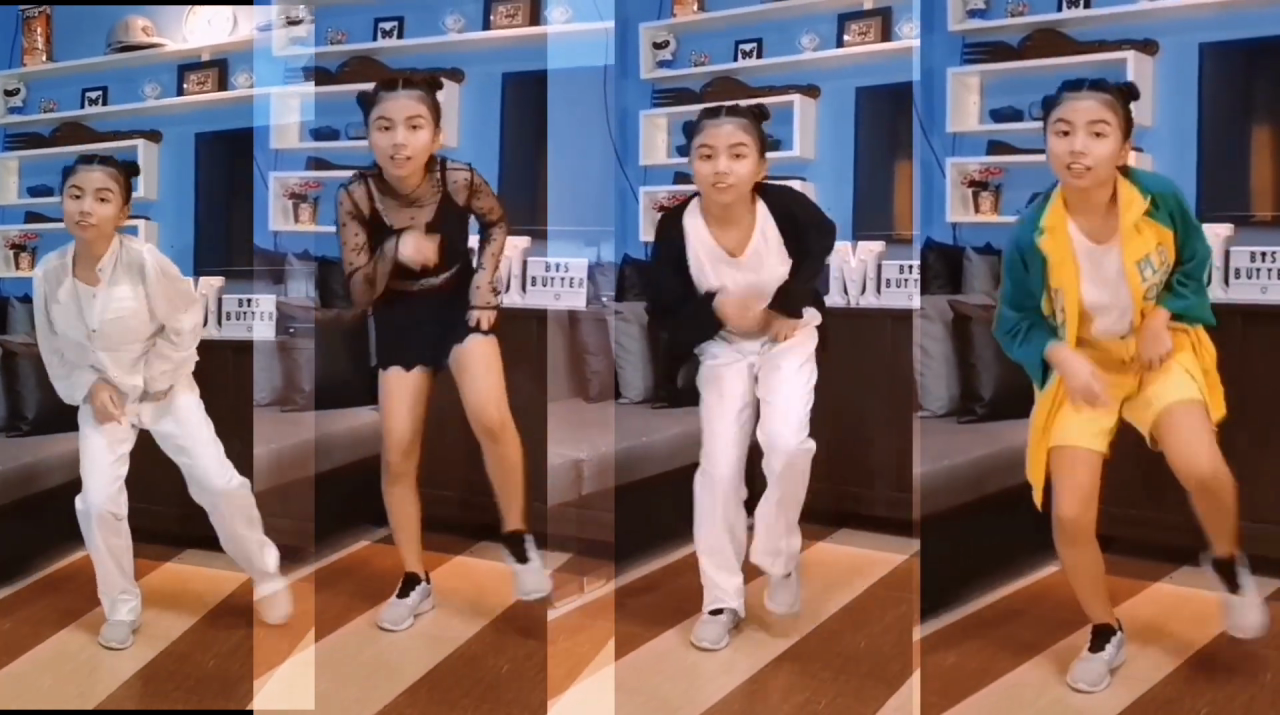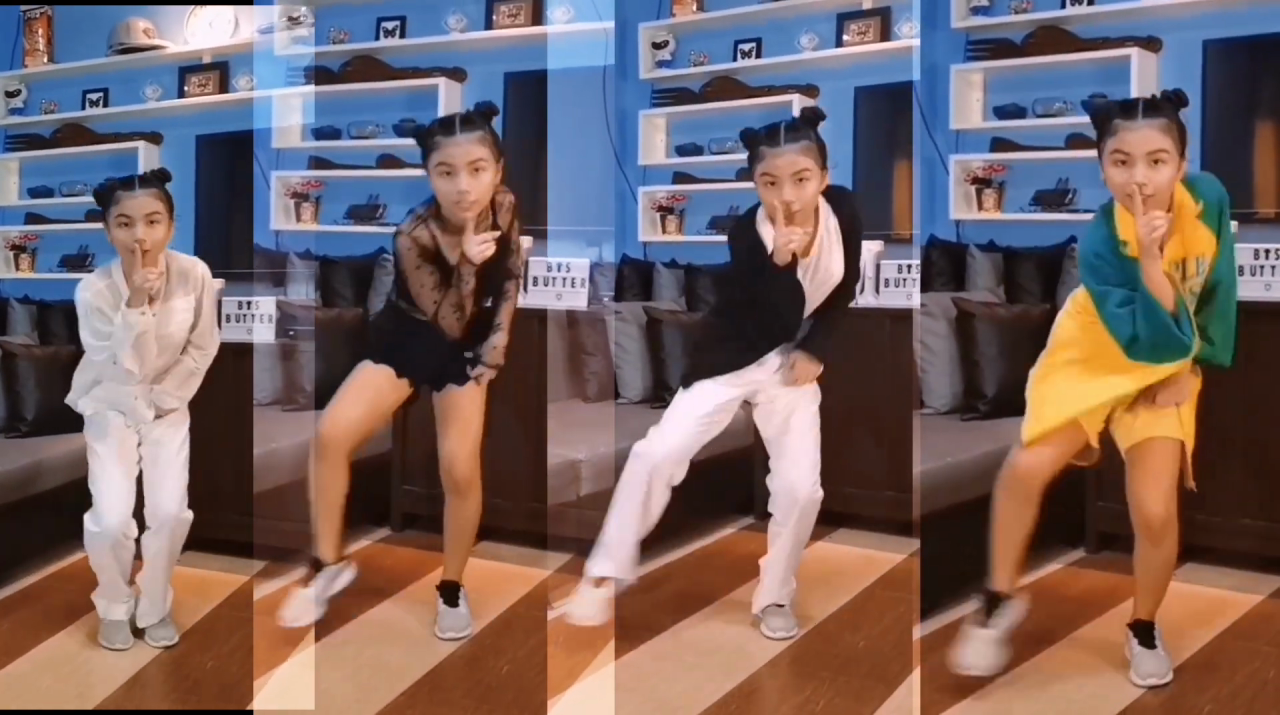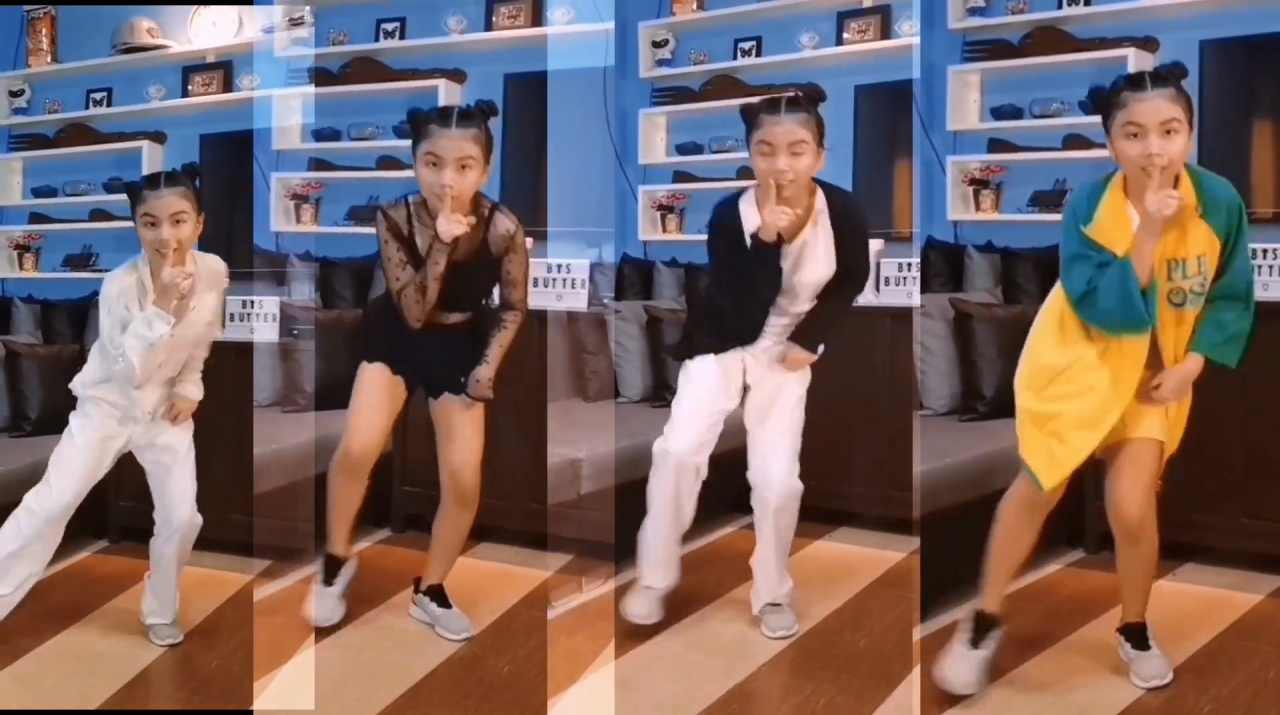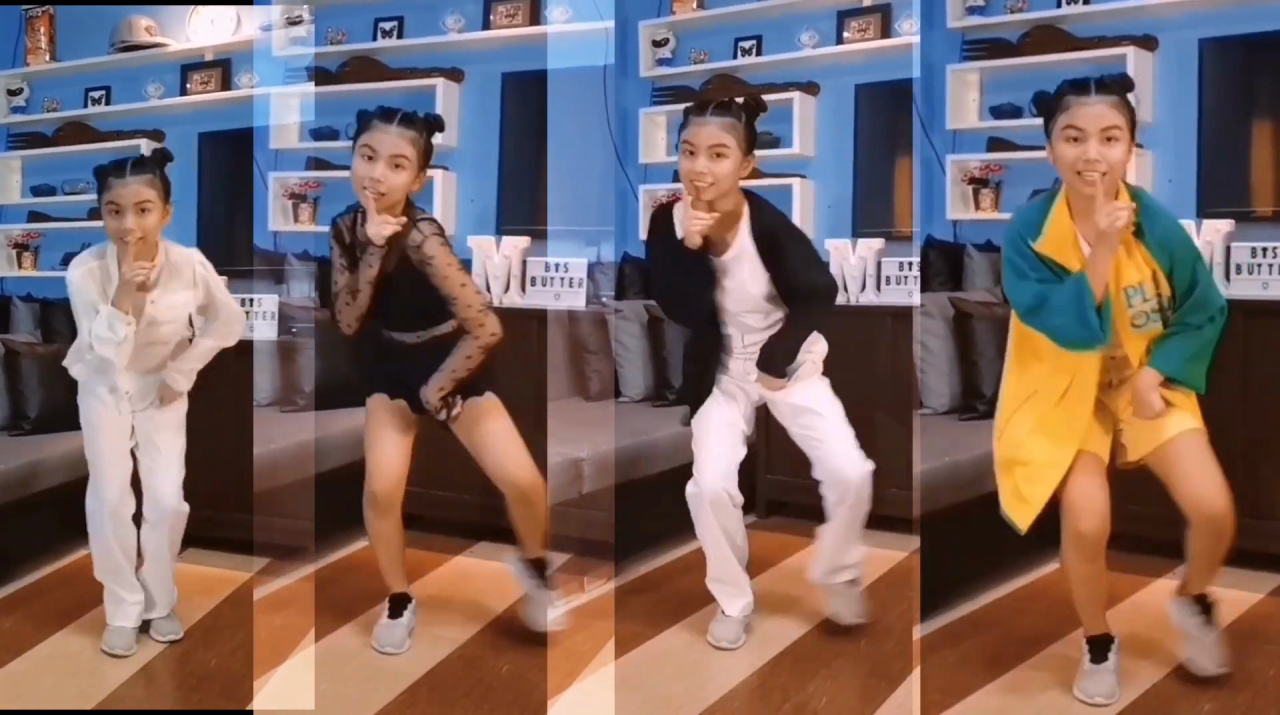
dt=0.5s
person 1, frame 1
left shoulder: (1161, 200)
right shoulder: (1033, 230)
left elbow: (1192, 263)
right elbow: (1015, 323)
left wrist: (1162, 322)
right wrist: (1065, 362)
left hip: (1160, 350)
right hip: (1082, 369)
left knee: (1204, 472)
right knee: (1073, 514)
left ankle: (1228, 563)
right ankle: (1104, 632)
person 1, frame 2
left shoulder: (1206, 196)
right shoulder: (1099, 238)
left elbow: (1218, 283)
right elbow: (1145, 340)
left wrist: (1195, 363)
right wrist: (1150, 259)
left hip: (1167, 370)
right hip: (1089, 362)
left knee: (1156, 514)
right knee: (1024, 473)
left ankle: (1143, 628)
right ankle: (999, 600)
person 1, frame 3
left shoulder: (1220, 201)
right shoulder: (1086, 211)
left elbow: (1235, 293)
right elbow: (1102, 310)
left wrist: (1193, 362)
right wrist: (1147, 245)
left hip: (1155, 368)
right hip: (1074, 361)
left knee: (1132, 512)
right knee: (1037, 490)
left ankle: (1135, 631)
right ankle: (983, 621)
person 1, frame 4
left shoulder: (1158, 227)
right shoulder: (1030, 228)
left elbow: (1203, 311)
right elbow: (1066, 325)
left wrist: (1157, 376)
right wrist: (1100, 248)
left hip: (1145, 379)
right hip: (1065, 386)
left knee: (1214, 509)
right knee: (1086, 525)
left ankle: (1193, 600)
right ankle: (1098, 644)
person 2, frame 1
left shoulder: (462, 179)
right shoulder: (356, 197)
left elbow: (497, 224)
right elbow: (362, 293)
left wrist: (485, 277)
right wrist: (394, 256)
left hip: (464, 307)
right hip: (402, 321)
left knee: (490, 419)
right knee: (398, 458)
left ankle: (518, 537)
right ankle: (414, 579)
person 2, frame 2
left shoulder: (503, 207)
right shoulder: (416, 235)
right elbow: (447, 322)
left wrist: (501, 331)
right wrist: (468, 264)
left hip: (466, 343)
right hip: (404, 338)
left knee: (461, 473)
right knee: (332, 436)
left ankle: (451, 587)
right ankle: (328, 563)
person 2, frame 3
left shoulder: (503, 229)
right shoulder: (395, 217)
left elbow: (514, 306)
right elbow: (415, 313)
left wrist: (488, 365)
right wrist: (439, 245)
left hip: (461, 346)
right hip: (393, 337)
left knee: (463, 483)
right knee: (355, 453)
left ankle: (431, 588)
right ankle: (336, 559)
person 2, frame 4
left shoulder: (424, 238)
right shoulder: (348, 226)
left elbow: (485, 329)
right elbow: (349, 322)
left wrist: (441, 384)
right wrist: (373, 248)
left hip: (448, 361)
right hip: (388, 362)
left knee: (521, 480)
right knee: (381, 490)
left ankle: (534, 563)
right ankle: (399, 600)
person 3, frame 1
left shoulder: (784, 204)
right shoulder: (676, 228)
left elbow: (822, 239)
right elbow: (663, 311)
left wrist: (790, 304)
right wrist: (717, 310)
left hip: (785, 335)
right hip: (724, 346)
left knee: (788, 445)
right knee: (720, 468)
left ankle: (778, 556)
right ankle: (723, 599)
person 3, frame 2
left shoulder: (840, 209)
right shoulder: (748, 234)
right elbow: (771, 322)
left wrist: (815, 350)
right wrist: (782, 262)
left hip: (793, 366)
right hip: (732, 359)
left knee: (801, 490)
right knee: (659, 453)
left ankle: (773, 596)
right ankle: (606, 572)
person 3, frame 3
left shoulder: (841, 209)
right shoulder: (731, 214)
left elbow: (851, 278)
right elbow: (734, 303)
left wrist: (808, 339)
right wrist: (764, 240)
left hip: (786, 352)
right hip: (720, 345)
left knee: (777, 480)
right knee: (679, 451)
left ankle: (772, 592)
right ankle: (655, 575)
person 3, frame 4
left shoulder: (766, 222)
right shoulder: (670, 222)
left elbow: (819, 291)
right elbow: (681, 310)
left wrist: (781, 355)
right wrist: (689, 246)
left hip: (785, 362)
right hip: (721, 368)
left knee: (848, 472)
right knee: (709, 487)
left ankle: (838, 570)
right ankle: (734, 602)
person 4, frame 1
left shoulder: (146, 259)
right shoulder: (49, 273)
left elbow: (186, 325)
right elbow: (55, 352)
left wrist: (154, 381)
right wrist: (89, 388)
left hip: (166, 387)
right hip: (101, 395)
left knee: (221, 486)
right knee: (98, 503)
left ankle: (265, 573)
right ankle: (121, 608)
person 4, frame 2
left shoulder: (194, 273)
right shoulder: (95, 289)
left elbow: (203, 344)
right elbow: (127, 367)
left wrist: (171, 395)
right wrist: (137, 304)
left hip: (166, 407)
right hip: (110, 408)
left knee: (170, 514)
right knee: (112, 521)
left ankle: (154, 610)
right ankle: (115, 607)
person 4, frame 3
left shoulder: (212, 271)
right shoulder: (121, 284)
right elbow: (128, 367)
left wrist: (189, 388)
right wrist: (163, 303)
left hip: (166, 412)
right hip: (106, 403)
left knee: (182, 518)
right knee: (51, 504)
left ankle: (160, 610)
person 4, frame 4
left shoulder: (189, 264)
right shoulder: (86, 270)
left elbow: (228, 323)
right elbow: (102, 355)
left wrist: (178, 374)
right wrist: (125, 298)
left hip: (160, 390)
right hip: (103, 388)
left knee: (167, 501)
right knee: (110, 498)
left ankle: (160, 604)
right ankle: (123, 613)
